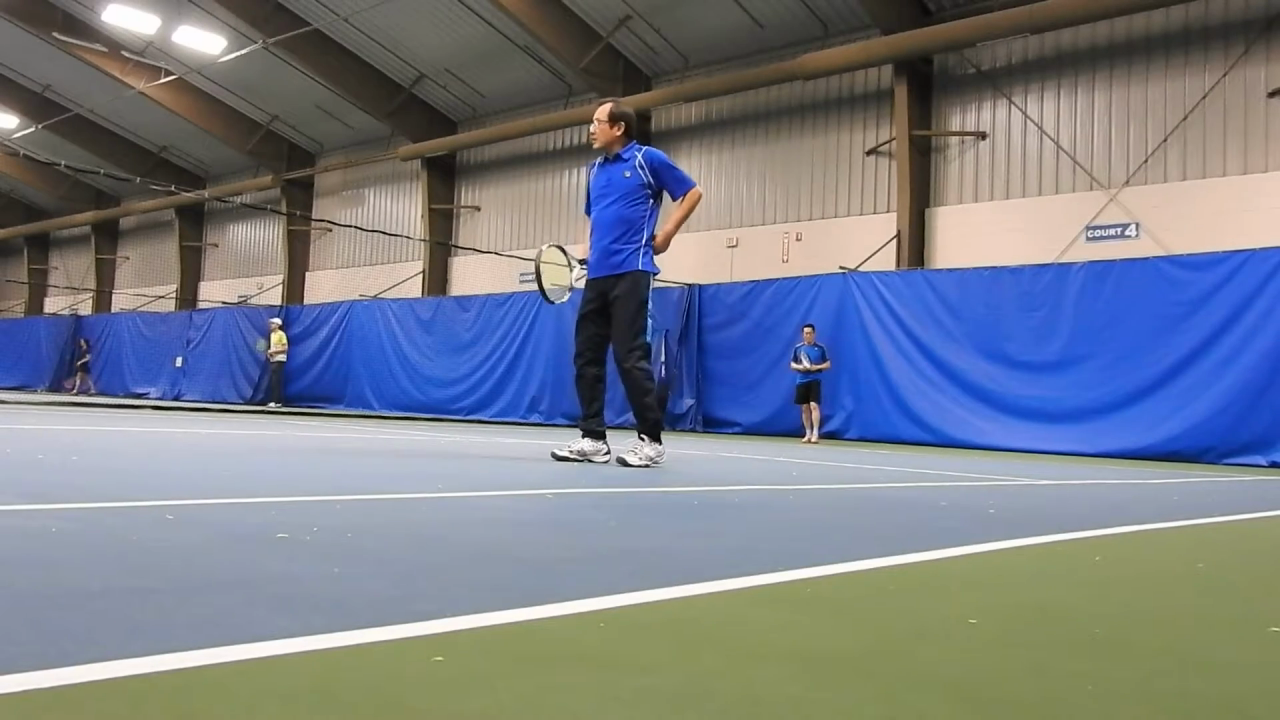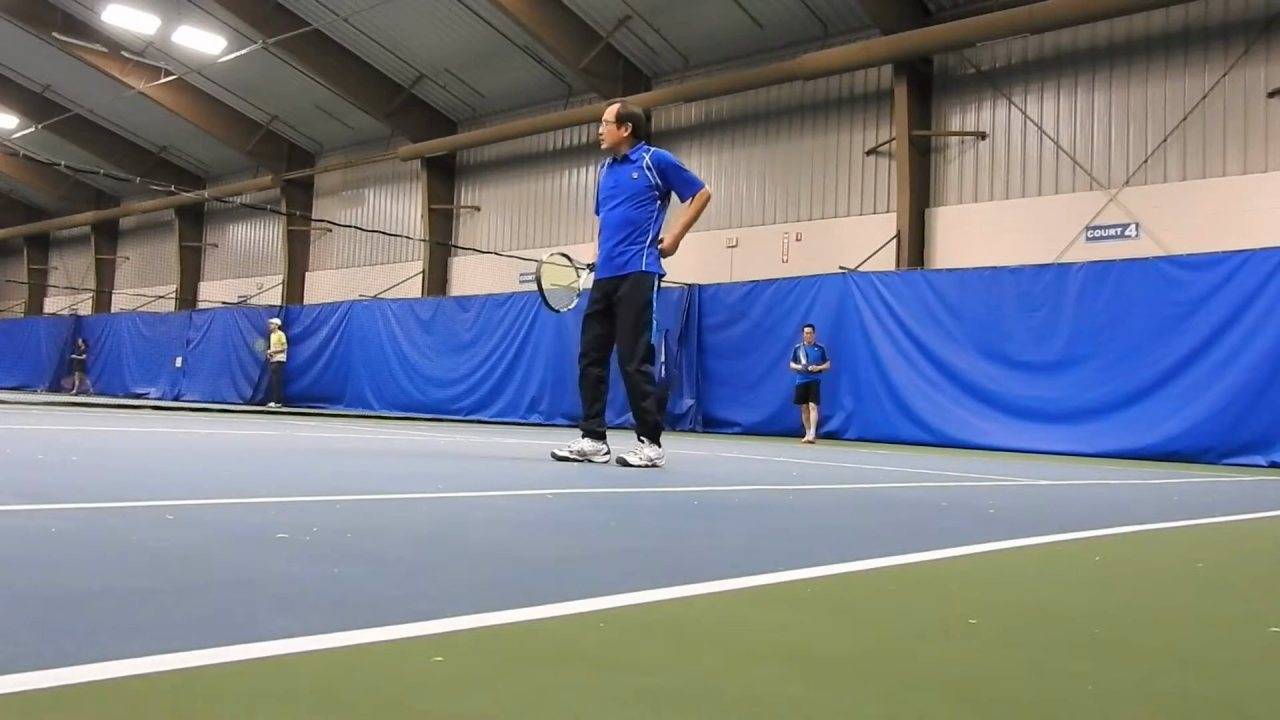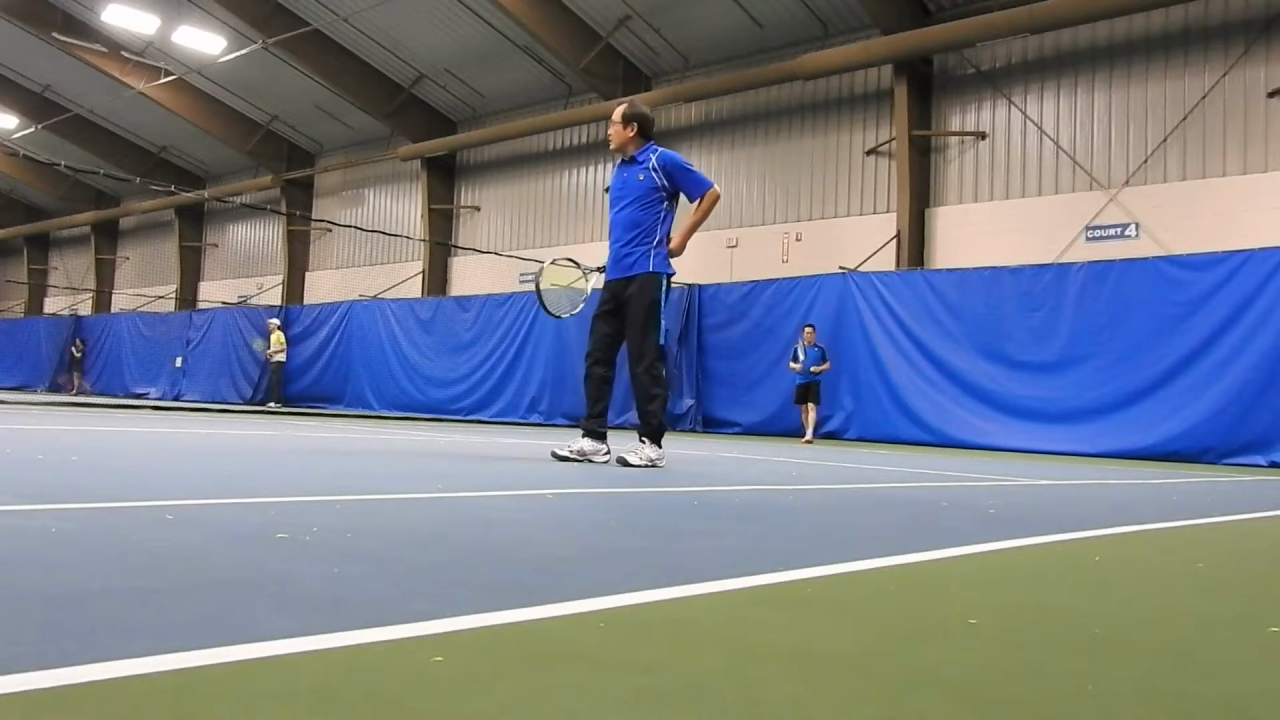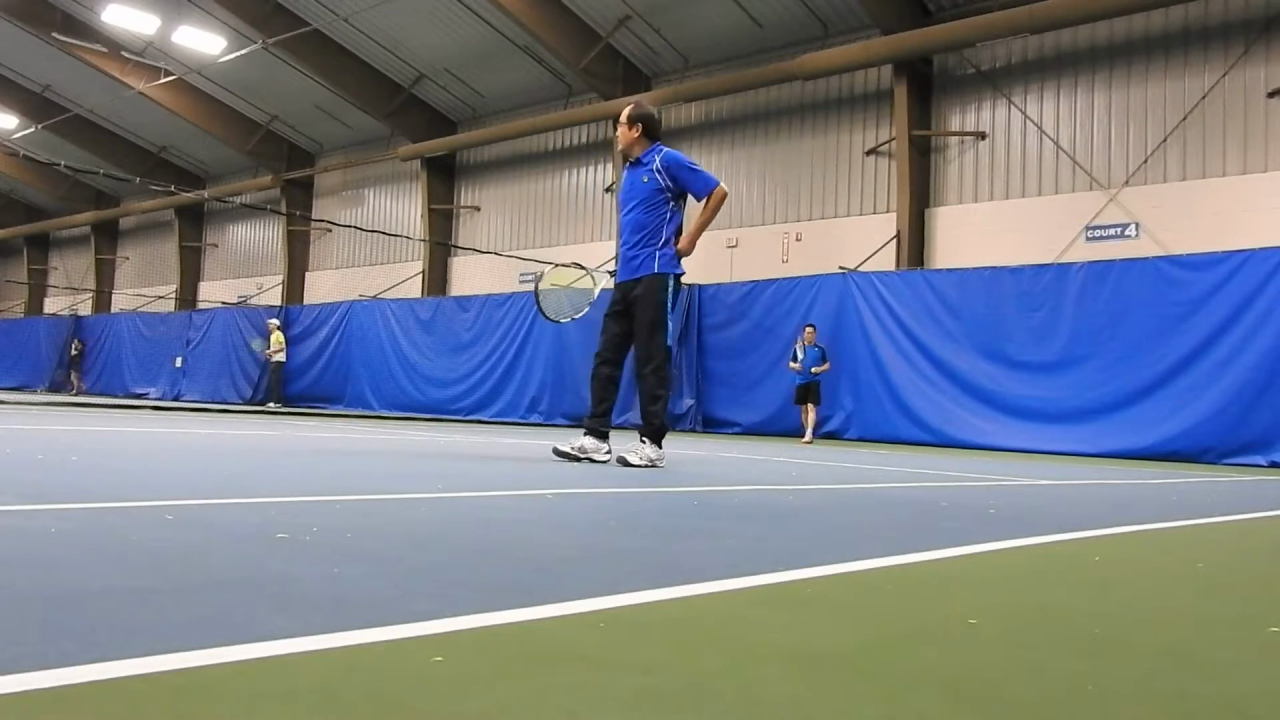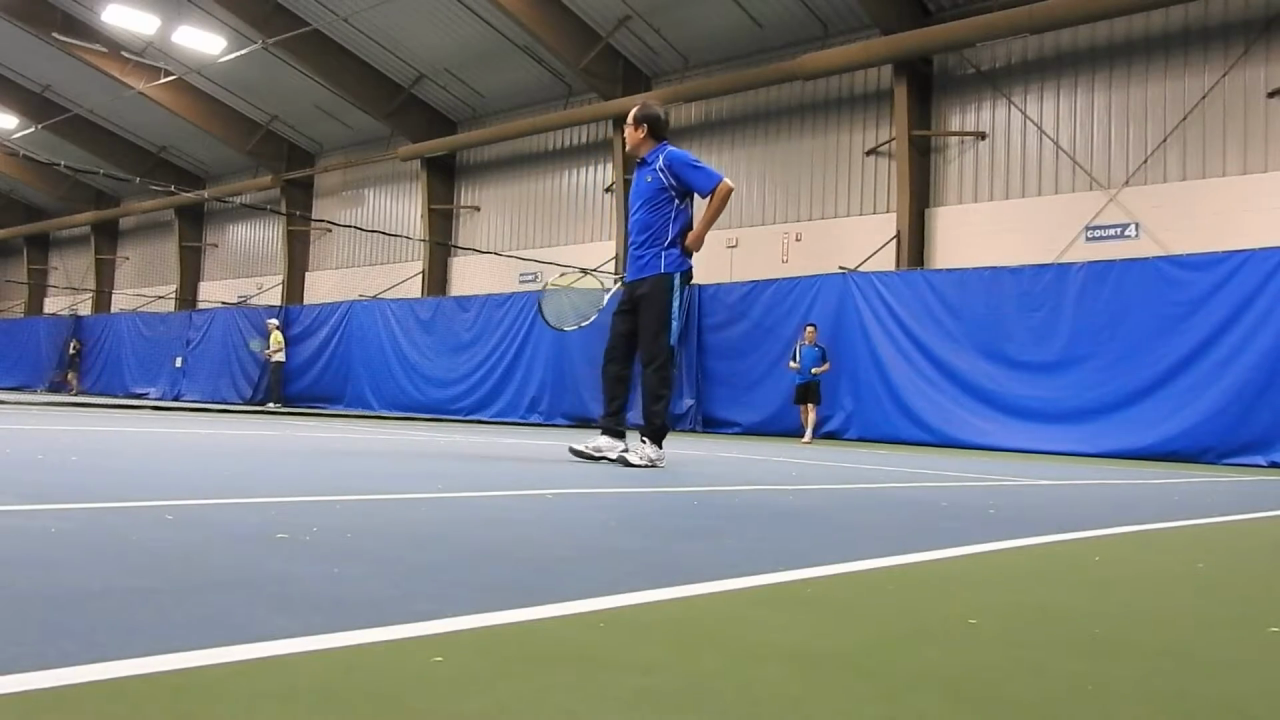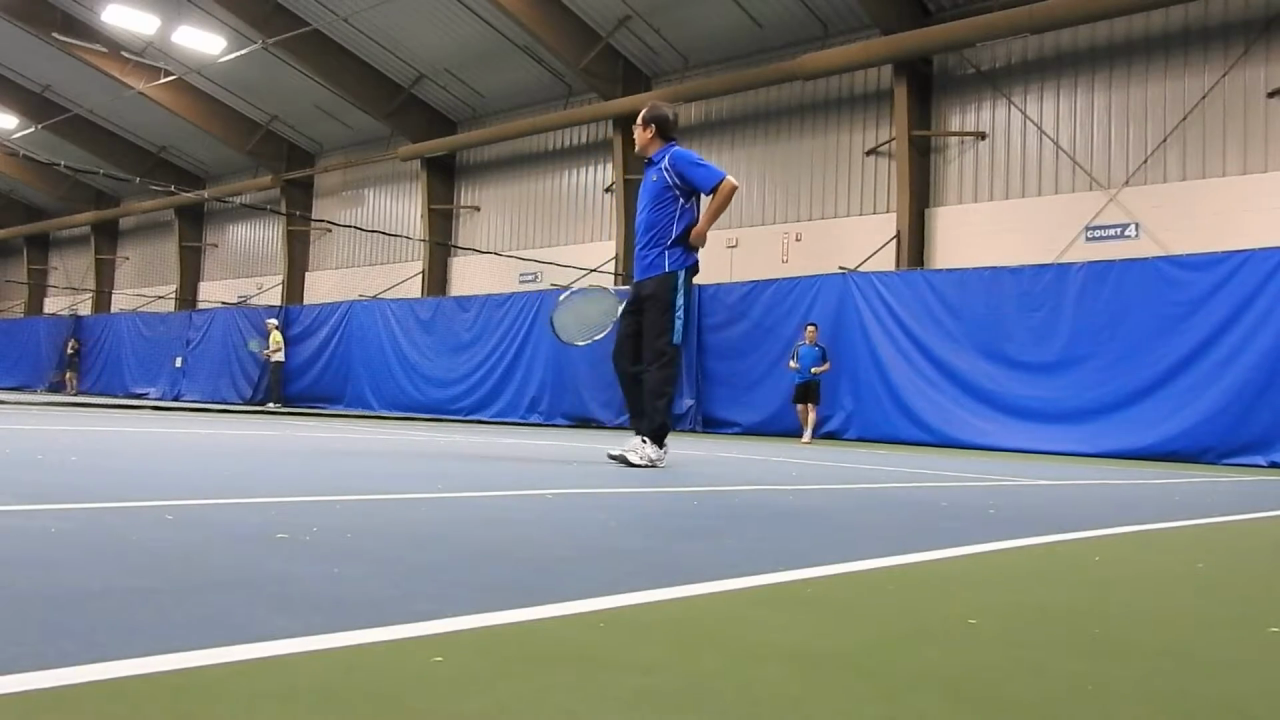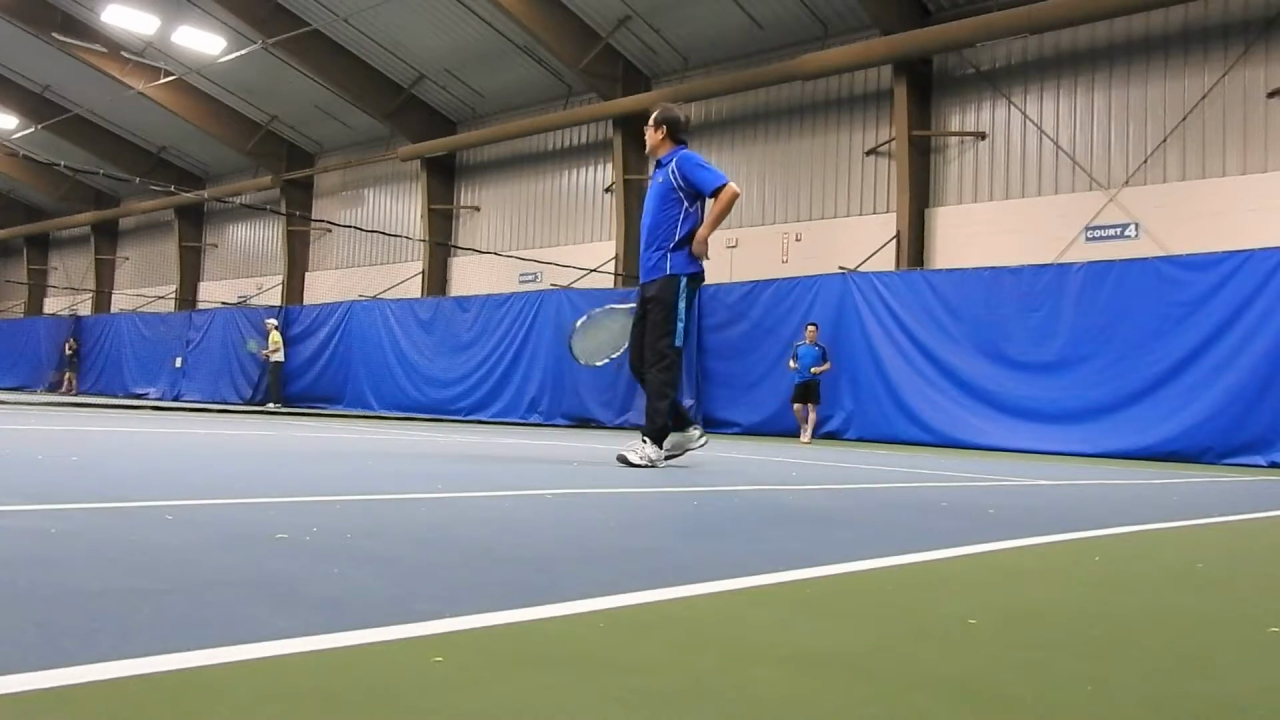
dt=0.1s
person 1, frame 1
left shoulder: (649, 159)
right shoulder: (596, 169)
left elbow: (693, 193)
left wrist: (667, 233)
right wrist: (588, 252)
left hip: (633, 272)
right hip: (598, 275)
left knee: (631, 355)
right knee: (587, 356)
left ankle: (650, 440)
right ankle: (592, 438)
person 1, frame 2
left shoulder: (657, 160)
right shoulder: (606, 169)
left elbow: (702, 193)
left wrist: (675, 236)
right wrist: (597, 255)
left hip: (638, 273)
right hip: (605, 275)
left knee: (634, 358)
right knee: (591, 356)
left ankle: (650, 442)
right ankle: (593, 438)
person 1, frame 3
left shoulder: (664, 161)
right shoulder: (618, 169)
left elbow: (711, 194)
left wrist: (682, 237)
left hip: (648, 274)
right hip: (616, 277)
left knee: (644, 359)
right knee: (598, 357)
left ankle: (651, 443)
right ankle: (593, 438)
person 1, frame 4
left shoulder: (669, 161)
right shoulder: (629, 170)
left elbow: (718, 192)
left wrist: (690, 237)
left hip: (655, 275)
right hip: (626, 278)
left knee: (650, 360)
right knee: (607, 357)
left ankle: (652, 443)
right ankle: (596, 437)
person 1, frame 5
left shoulder: (672, 160)
right shoulder: (643, 168)
left elbow: (723, 188)
left wrist: (698, 232)
left hip: (663, 273)
right hip: (636, 277)
left knee: (655, 359)
right knee: (616, 356)
left ankle: (652, 443)
right ankle: (611, 435)
person 1, frame 6
left shoulder: (678, 160)
right shoulder: (651, 169)
left elbow: (728, 185)
left wrist: (700, 229)
left hip: (669, 273)
right hip: (643, 276)
left knee: (659, 359)
right knee: (626, 355)
left ankle: (654, 442)
right ankle: (643, 433)
person 1, frame 7
left shoulder: (686, 162)
right shoulder: (660, 171)
left elbow: (729, 192)
left wrist: (702, 234)
left hip: (673, 277)
right hip: (652, 278)
left knee: (661, 361)
right knee: (641, 359)
left ankle: (653, 442)
right ankle: (684, 428)
